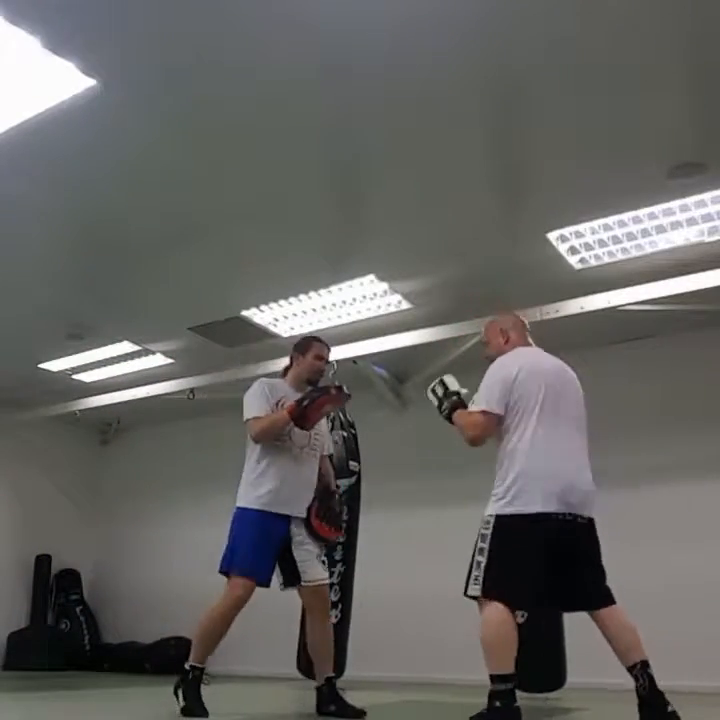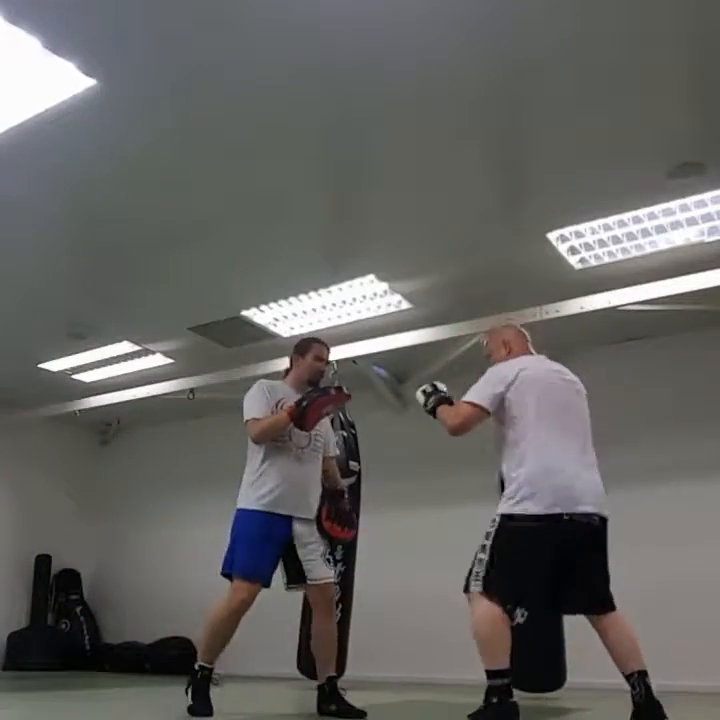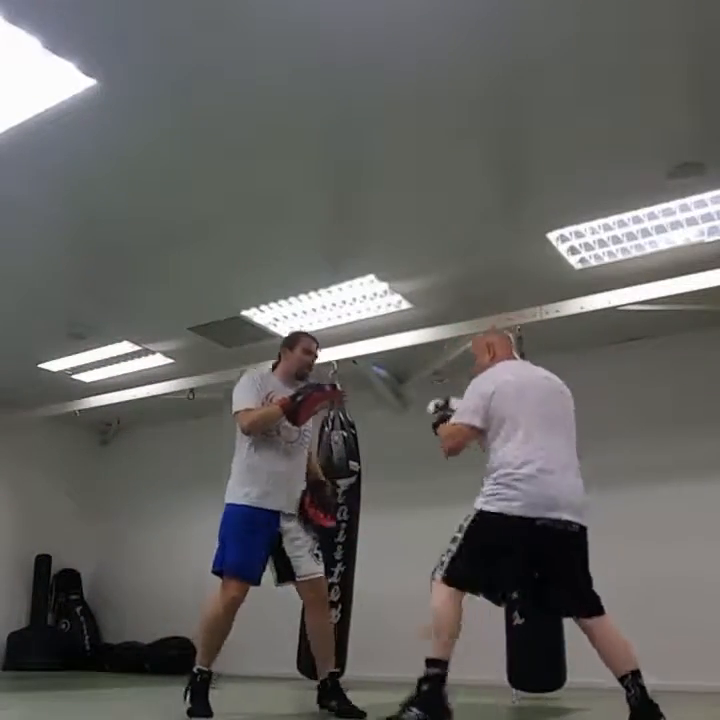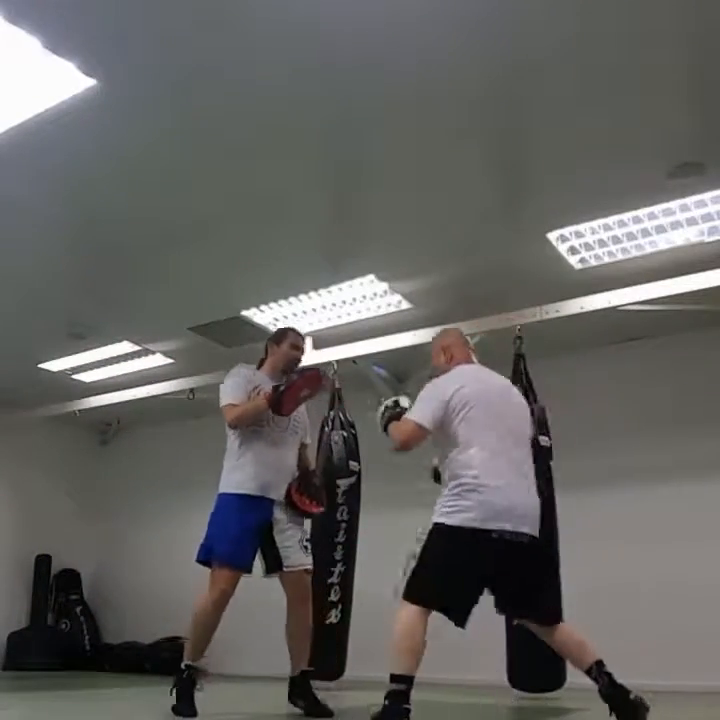
dt=0.2s
person 1, frame 1
left shoulder: (507, 366)
right shoulder: (565, 371)
left elbow: (475, 432)
left wrist: (451, 404)
left hip: (524, 502)
right hip: (575, 503)
left knee: (493, 598)
right knee: (599, 601)
person 1, frame 2
left shoulder: (506, 372)
right shoulder: (569, 378)
left elbow: (458, 422)
left wrist: (436, 401)
left hip: (532, 505)
right hip: (586, 506)
left knee: (486, 595)
right knee: (601, 608)
person 1, frame 3
left shoulder: (488, 381)
right shoulder: (557, 385)
left elbow: (452, 443)
left wrist: (440, 419)
left hip: (509, 504)
right hip: (566, 511)
left knee: (447, 585)
right knee: (588, 611)
person 1, frame 4
left shoulder: (445, 386)
right shoulder: (511, 391)
left elbow: (404, 440)
left wrist: (390, 417)
left hip: (467, 517)
right hip: (521, 520)
left knee: (415, 603)
right knee: (541, 619)
person 2, frame 1
left shoulder: (314, 407)
right shoulder: (265, 388)
right elbow: (257, 432)
right wrist: (297, 409)
left hip: (302, 516)
right hip: (259, 509)
left knee: (320, 600)
right knee: (235, 595)
right ankle: (191, 677)
person 2, frame 2
right shoulder: (265, 389)
left elbow: (328, 464)
right elbow: (257, 432)
left wrist: (339, 495)
right wrist: (297, 410)
left hip: (306, 516)
right hip: (261, 509)
left knee: (325, 599)
right knee: (240, 596)
right ankle: (200, 677)
person 2, frame 3
left shoulder: (307, 401)
right shoulder: (255, 380)
right elbow: (247, 424)
left wrist: (321, 486)
right wrist: (289, 403)
left hip: (293, 511)
right hip: (250, 505)
left knee: (318, 594)
right knee: (231, 594)
left ankle: (329, 687)
right ankle: (199, 681)
person 2, frame 4
left shoulder: (296, 401)
right shoulder: (242, 377)
right elbow: (232, 418)
right wrist: (274, 396)
left hip: (283, 501)
right hip: (241, 495)
left knee: (301, 588)
right knee: (222, 586)
left ankle: (300, 683)
right ankle: (186, 676)
